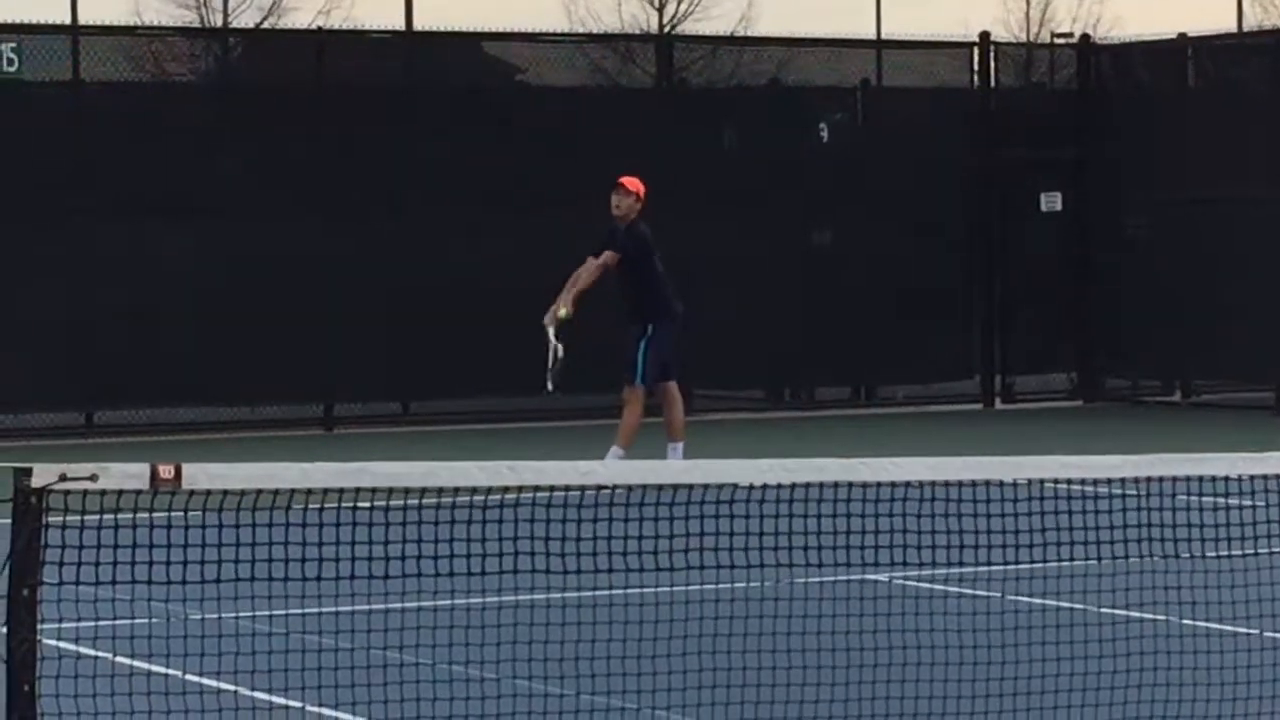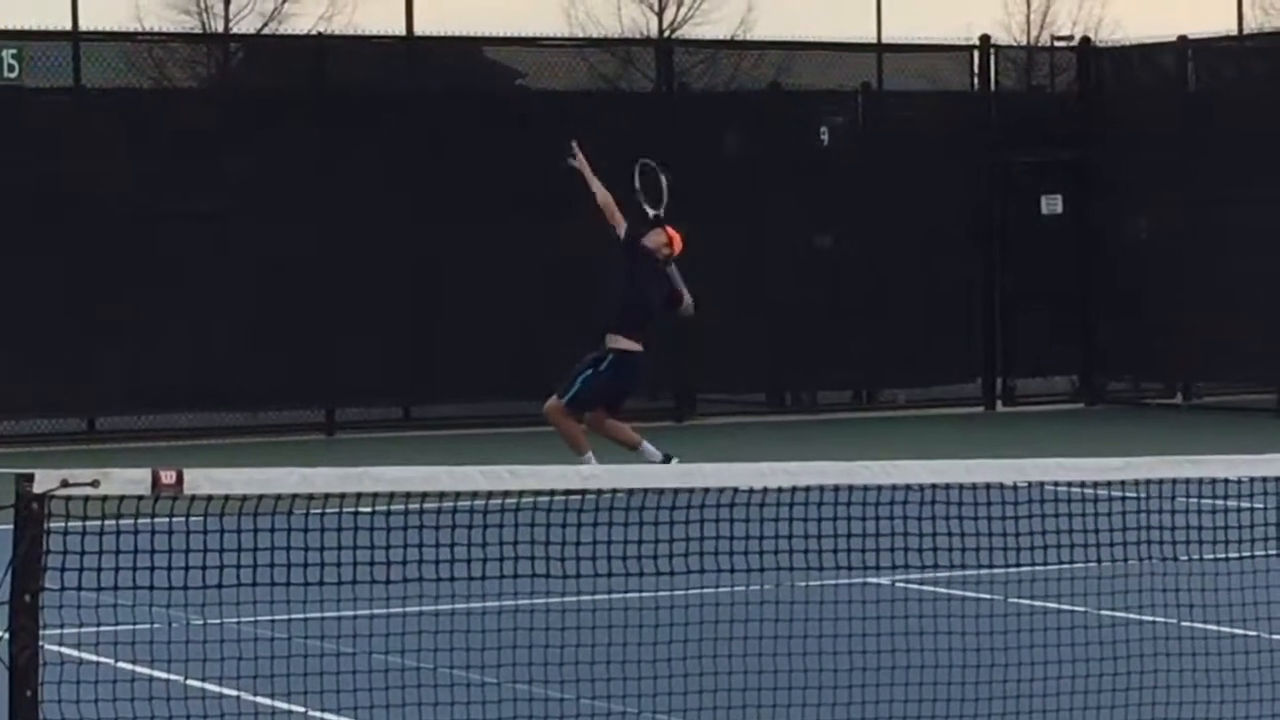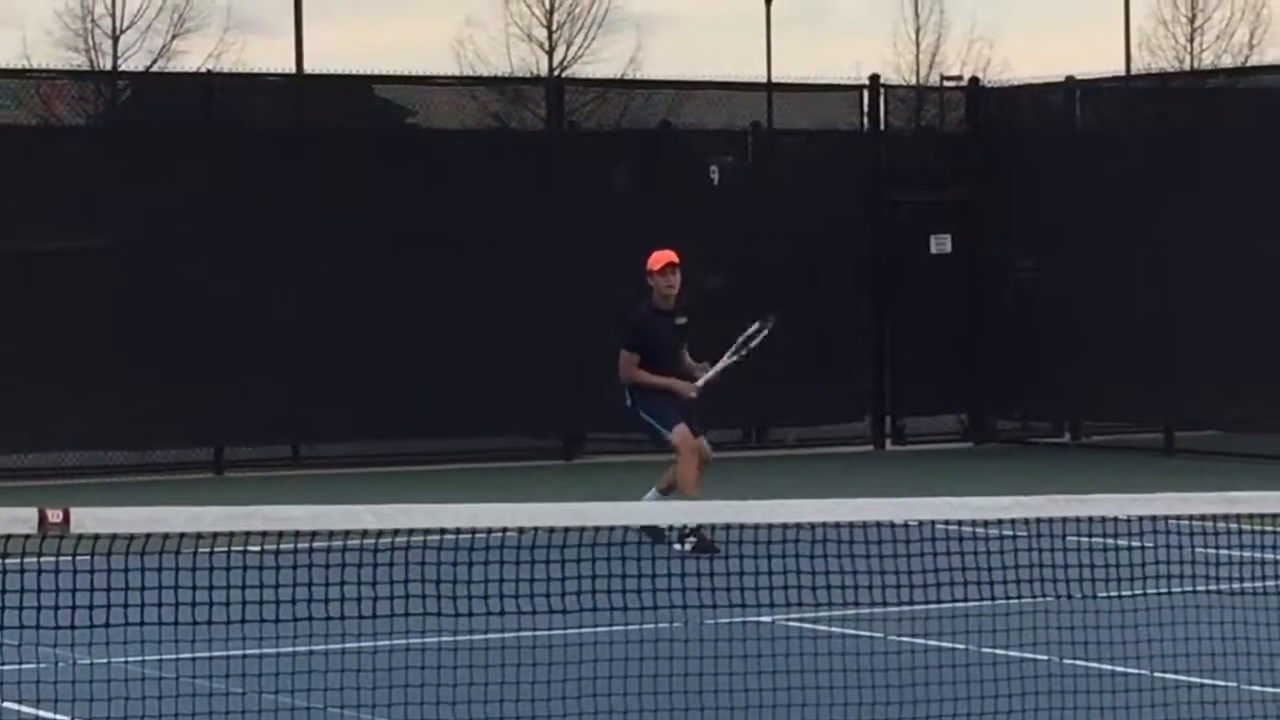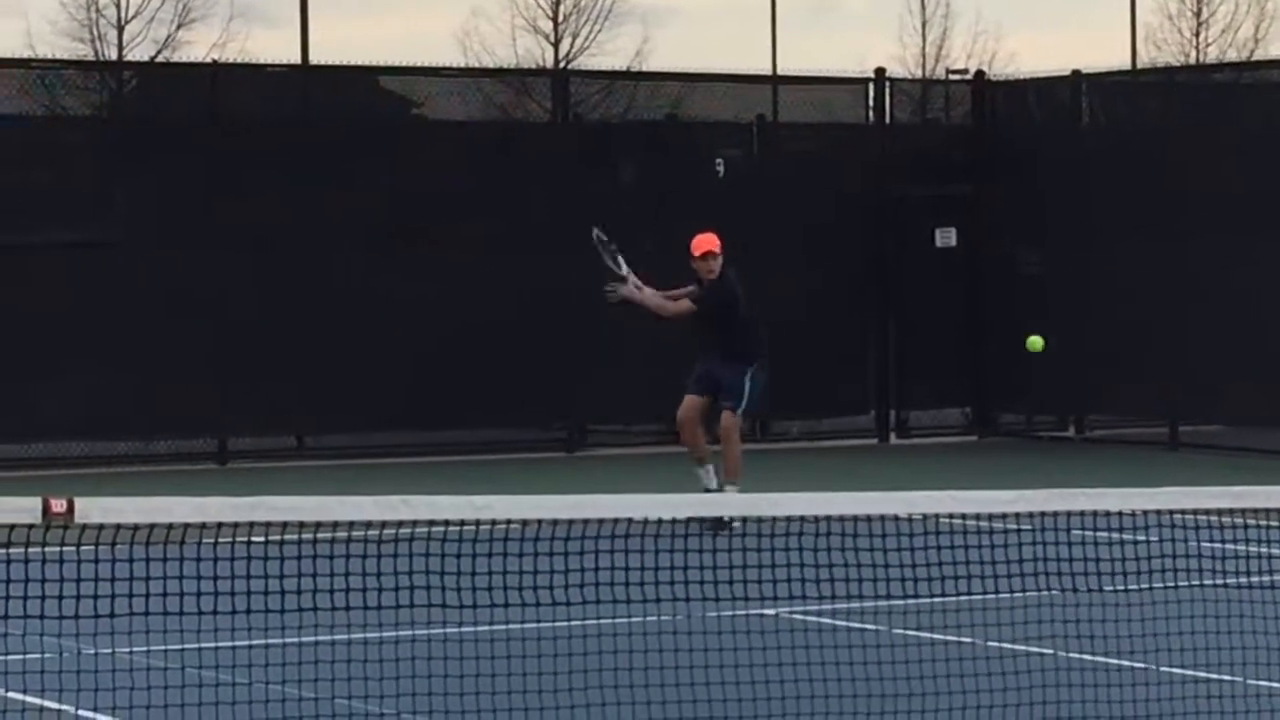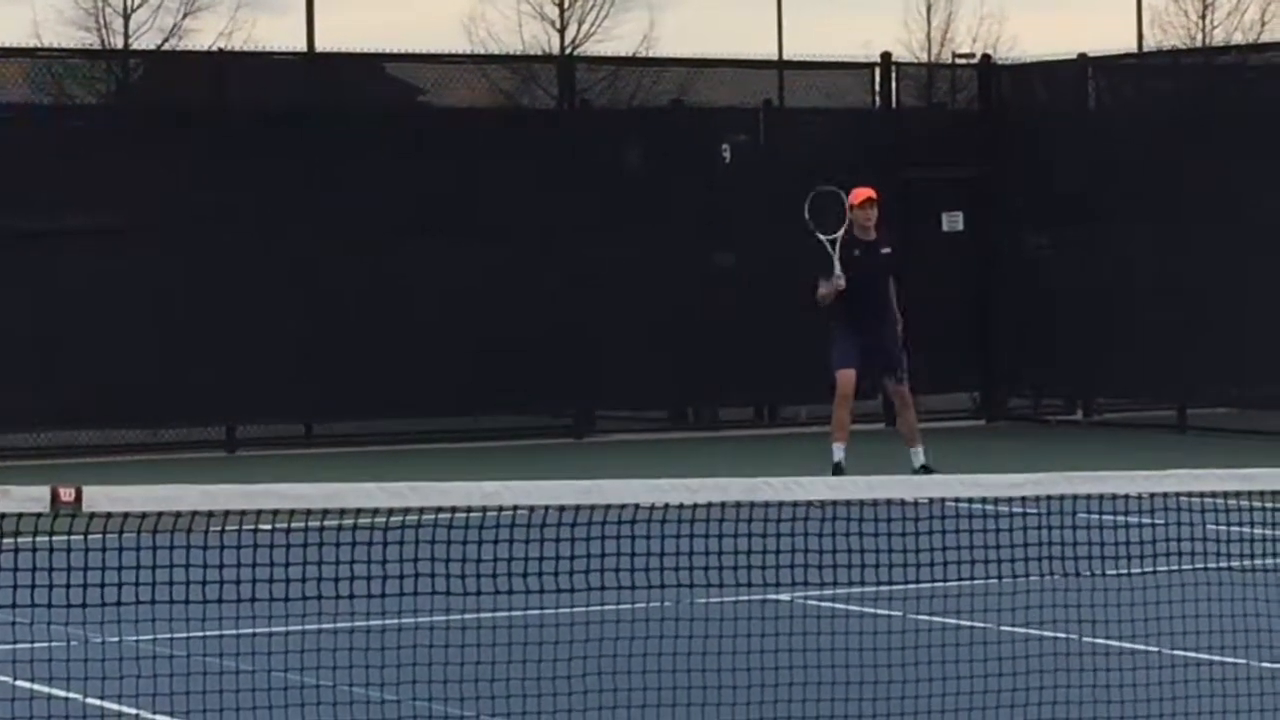
dt=1s
person 1, frame 1
left shoulder: (634, 233)
right shoulder: (620, 235)
left elbow: (600, 266)
right elbow: (587, 267)
left wrist: (571, 297)
right wrist: (559, 303)
left hip: (656, 320)
right hip: (662, 318)
left knee: (634, 394)
right knee: (667, 388)
right ankle: (677, 461)
person 1, frame 2
left shoulder: (642, 258)
right shoulder: (662, 279)
left elbow: (612, 213)
right elbow: (688, 308)
left wrist: (585, 170)
right wrist: (675, 274)
left hip: (616, 359)
right hip: (626, 358)
left knee: (554, 410)
right knee: (597, 420)
right ankle: (656, 458)
person 1, frame 3
left shoulder: (682, 312)
right shoulder: (641, 318)
right elbow: (626, 371)
left wrist: (696, 368)
right wrist: (674, 384)
left hip: (672, 395)
right hip: (645, 396)
left knee: (702, 456)
right knee: (688, 446)
right ankle: (688, 530)
person 1, frame 4
left shoulder: (723, 285)
right shoulder: (708, 281)
left elbow: (673, 311)
right elbow: (690, 292)
left wrist: (634, 295)
right wrist: (651, 292)
left hip: (743, 362)
right hip: (715, 360)
left knee: (728, 429)
right knee: (686, 419)
left ankle: (730, 496)
right ankle: (710, 484)
person 1, frame 5
left shoulder: (886, 245)
right shoulder: (843, 248)
right elbow: (821, 295)
left wrist: (898, 320)
right wrist: (832, 288)
left hip: (882, 329)
right hip: (848, 329)
left knee: (902, 395)
right knee: (845, 387)
left ankle: (919, 463)
right ankle: (838, 463)
